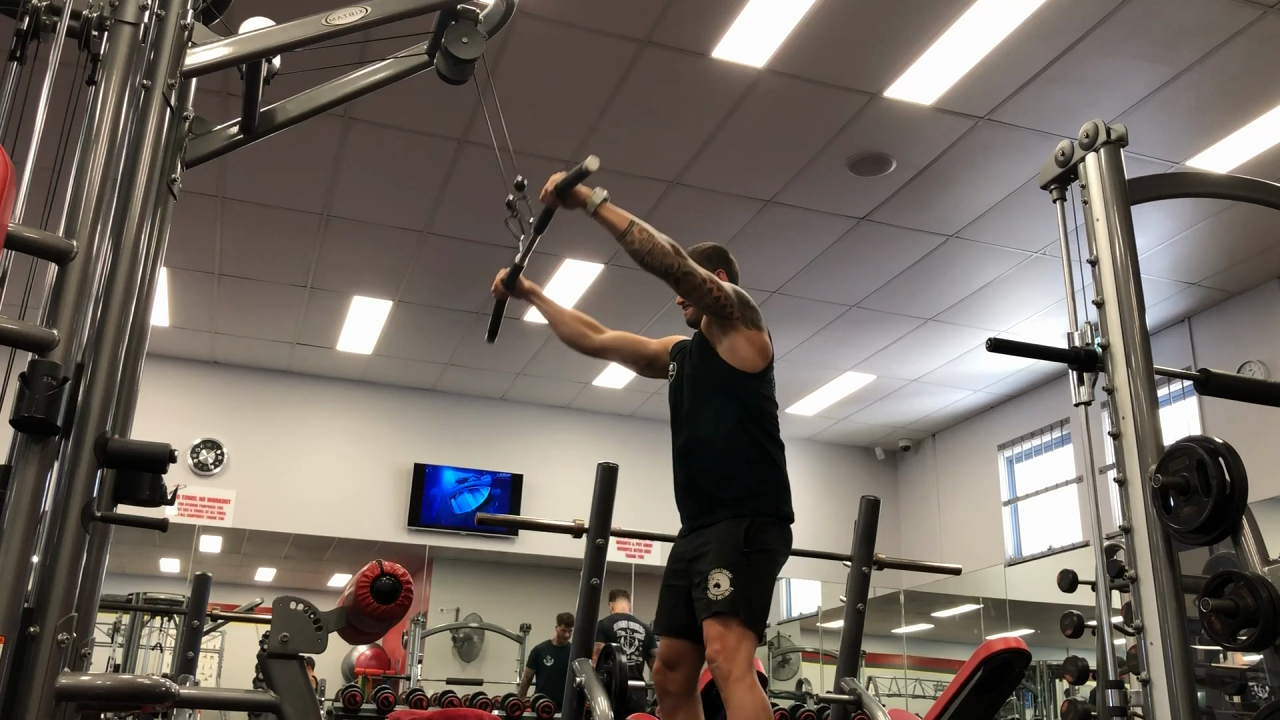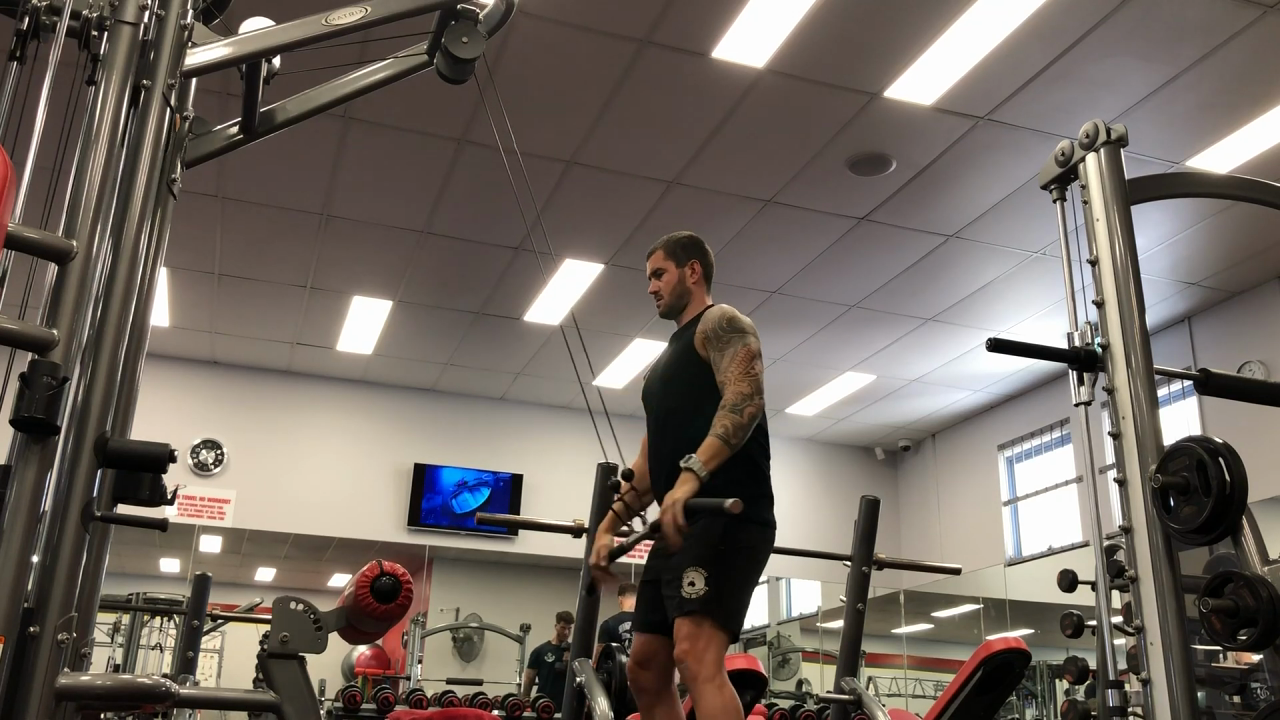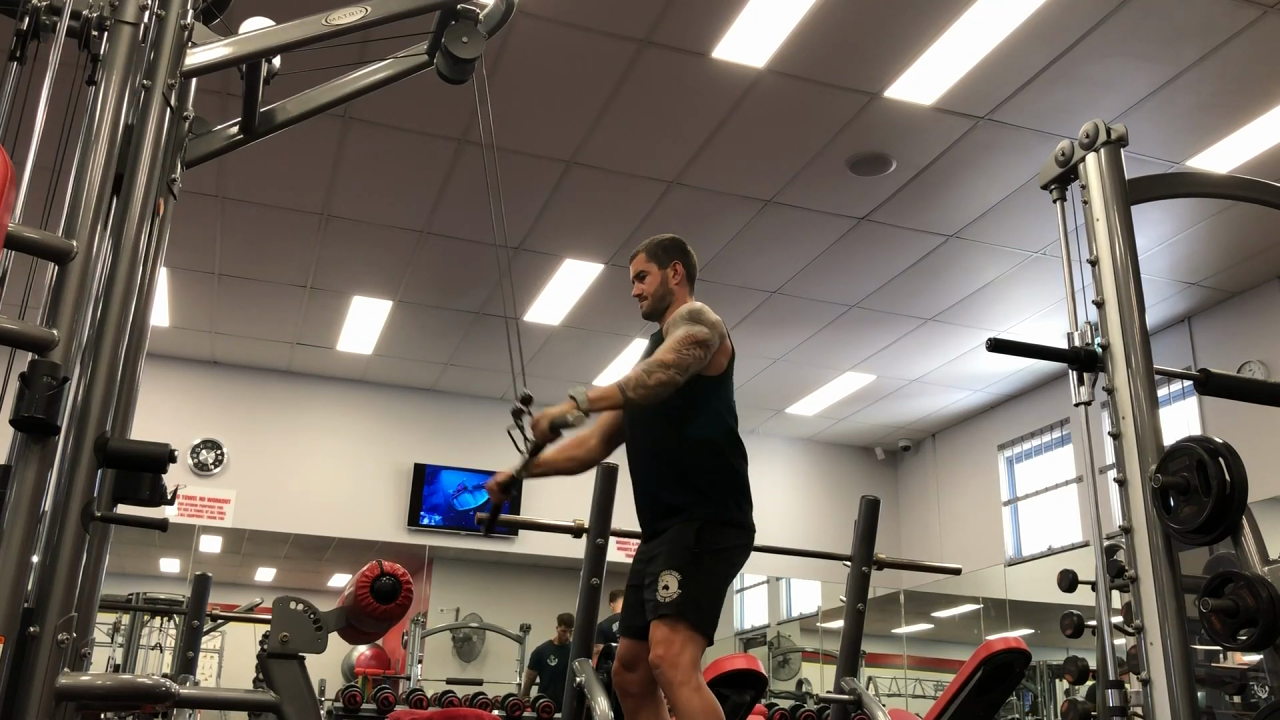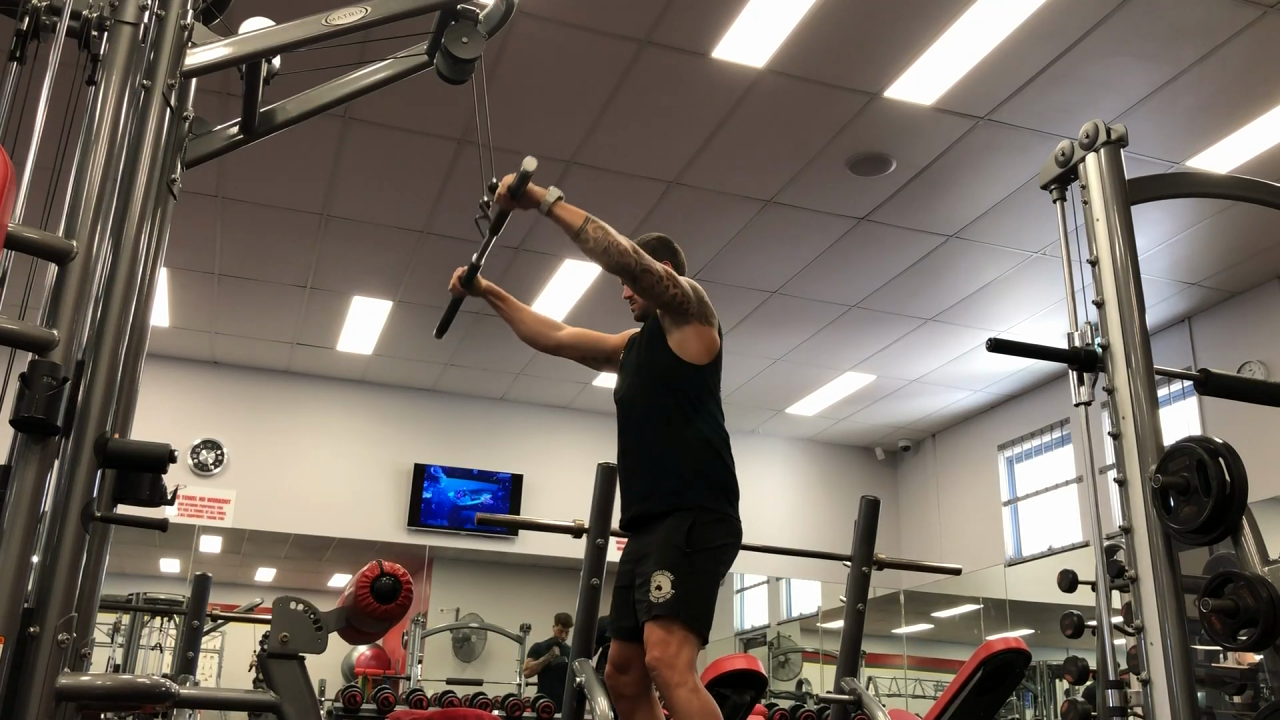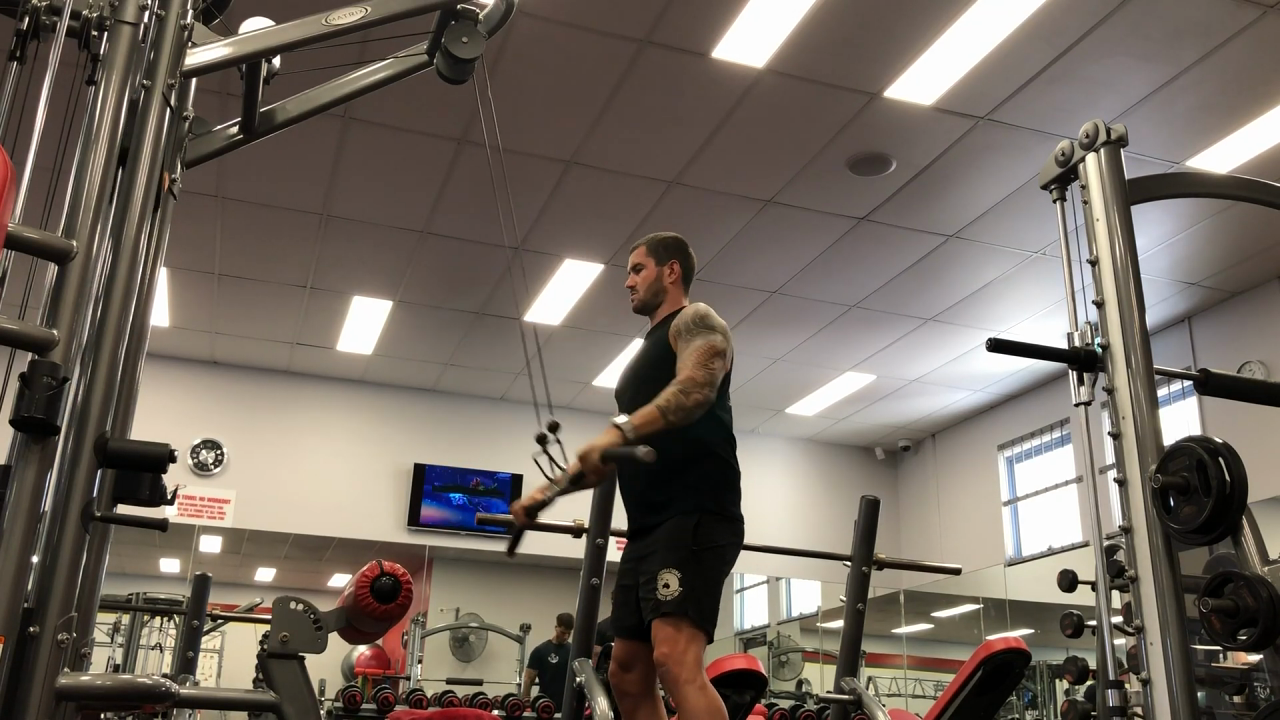
dt=1s
person 1, frame 1
left shoulder: (739, 320)
right shoulder: (680, 353)
left elbow: (668, 260)
right elbow: (599, 340)
left wrist: (590, 200)
right wrist: (532, 295)
left hip: (747, 522)
right hip: (698, 529)
left knee: (727, 657)
right knee: (672, 673)
person 1, frame 2
left shoulder: (721, 324)
right shoulder: (667, 359)
left elbow: (745, 399)
right elbow: (650, 457)
left wrist: (690, 477)
right wrist: (610, 524)
left hip: (725, 519)
right hip: (677, 527)
left knee: (696, 658)
right knee: (646, 667)
person 1, frame 3
left shoulder: (698, 321)
right shoulder: (654, 352)
left elbow: (664, 374)
right elbow: (595, 443)
left wrist: (572, 404)
right wrist: (521, 470)
left hip: (708, 521)
right hip: (664, 530)
left knee: (673, 662)
right knee: (632, 672)
person 1, frame 4
left shoulder: (689, 315)
right shoulder: (632, 347)
left elbow: (626, 258)
right elbow: (554, 338)
left wrist: (545, 199)
right wrist: (489, 293)
left hip: (692, 519)
right hip: (649, 526)
left knee: (668, 662)
right knee: (624, 674)
person 1, frame 5
left shoulder: (696, 321)
right shoulder: (648, 353)
left elbow: (695, 387)
right elbow: (609, 454)
left wrist: (619, 429)
right wrist: (545, 491)
left hip: (694, 518)
right hip: (649, 528)
left knee: (675, 661)
right knee: (628, 672)
